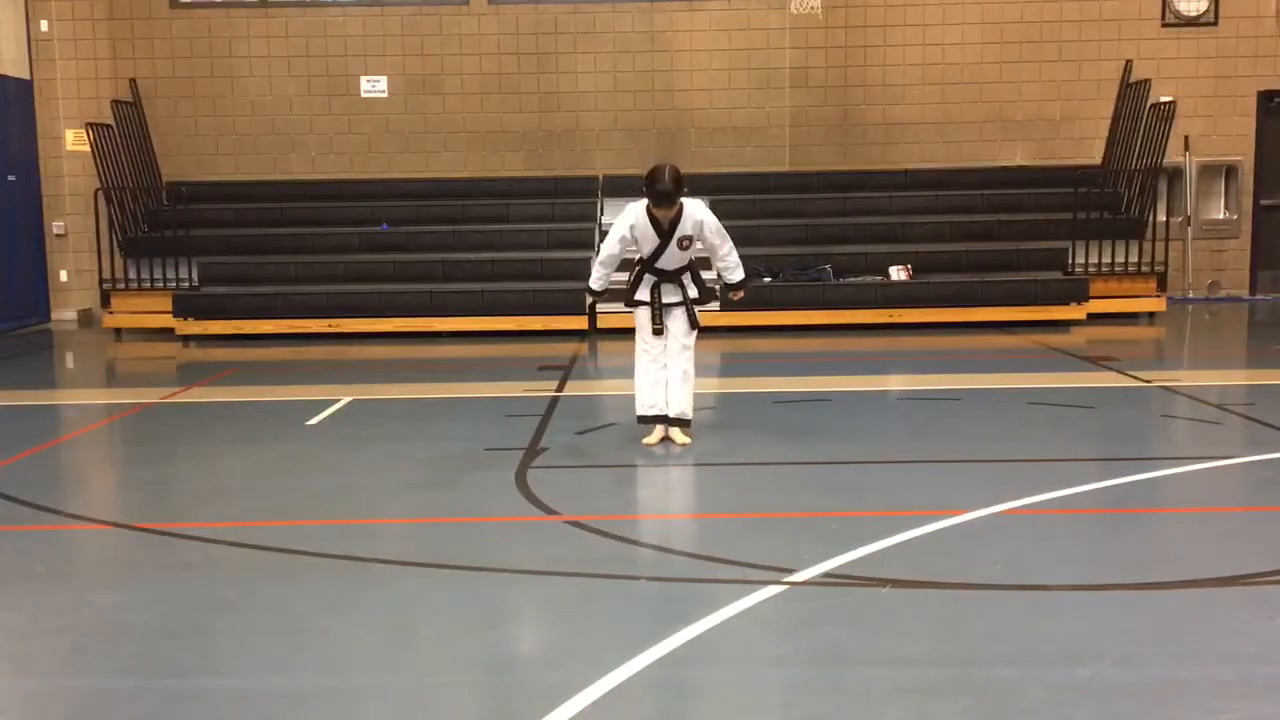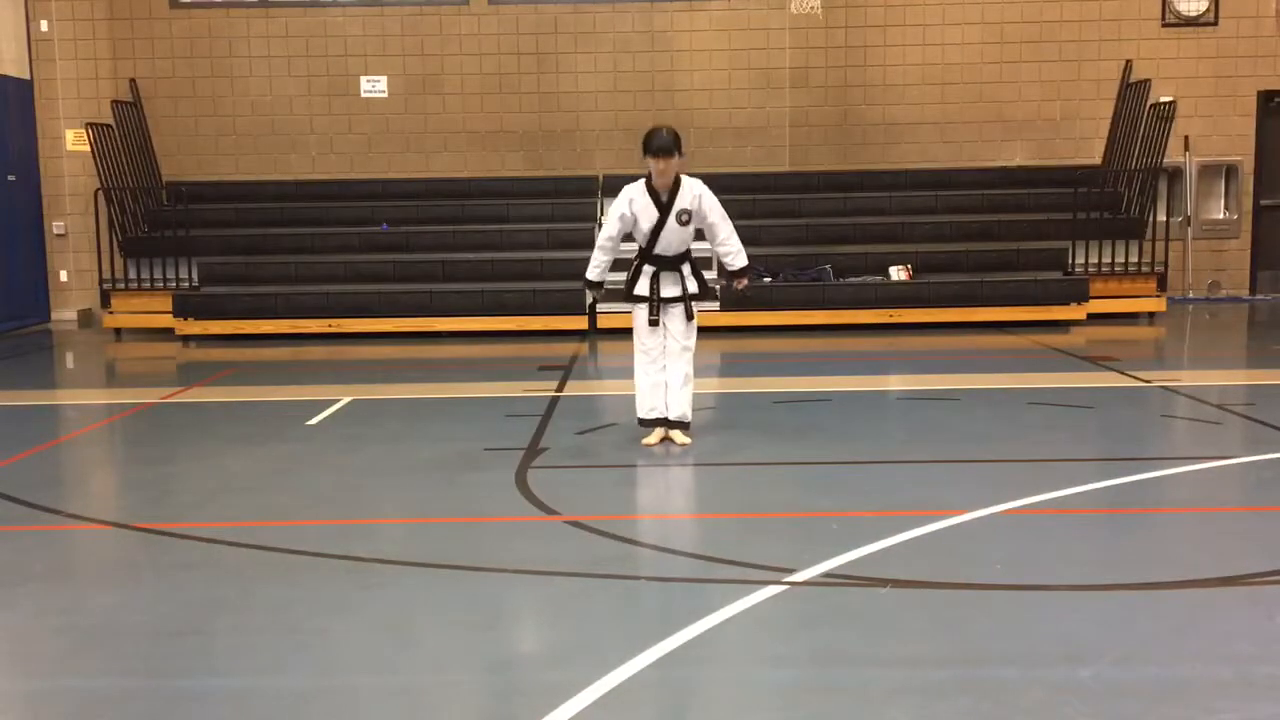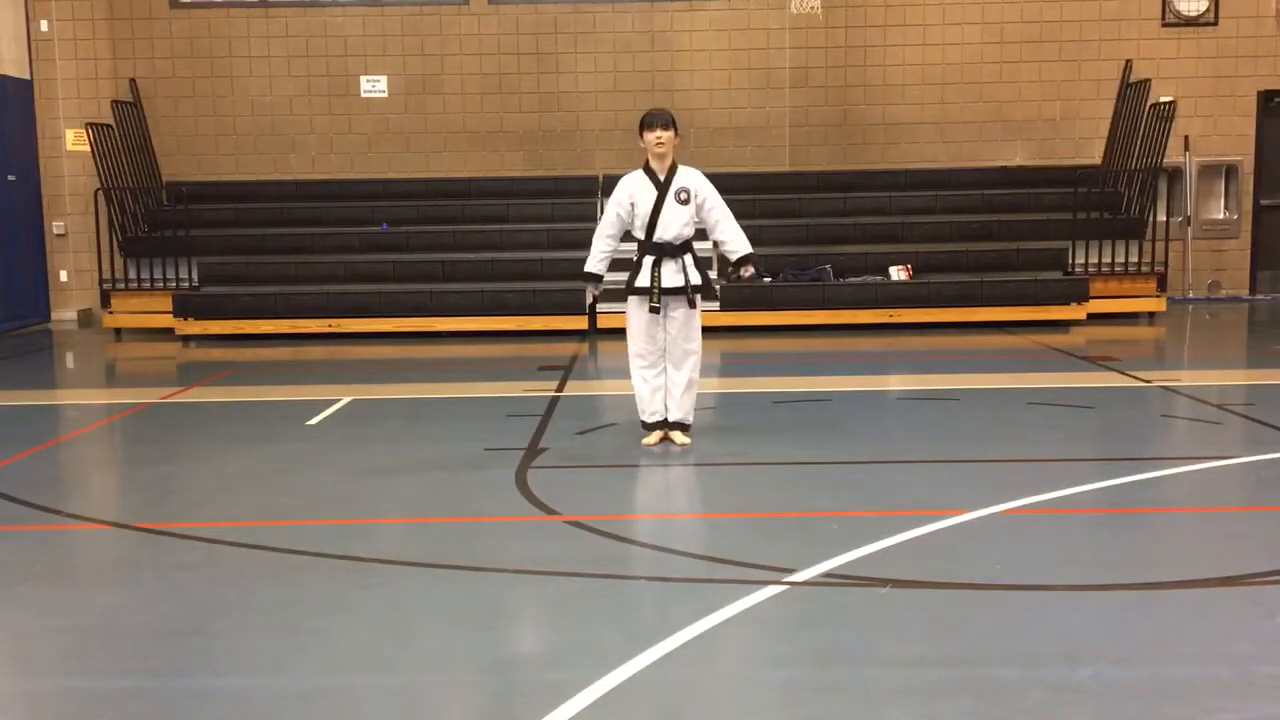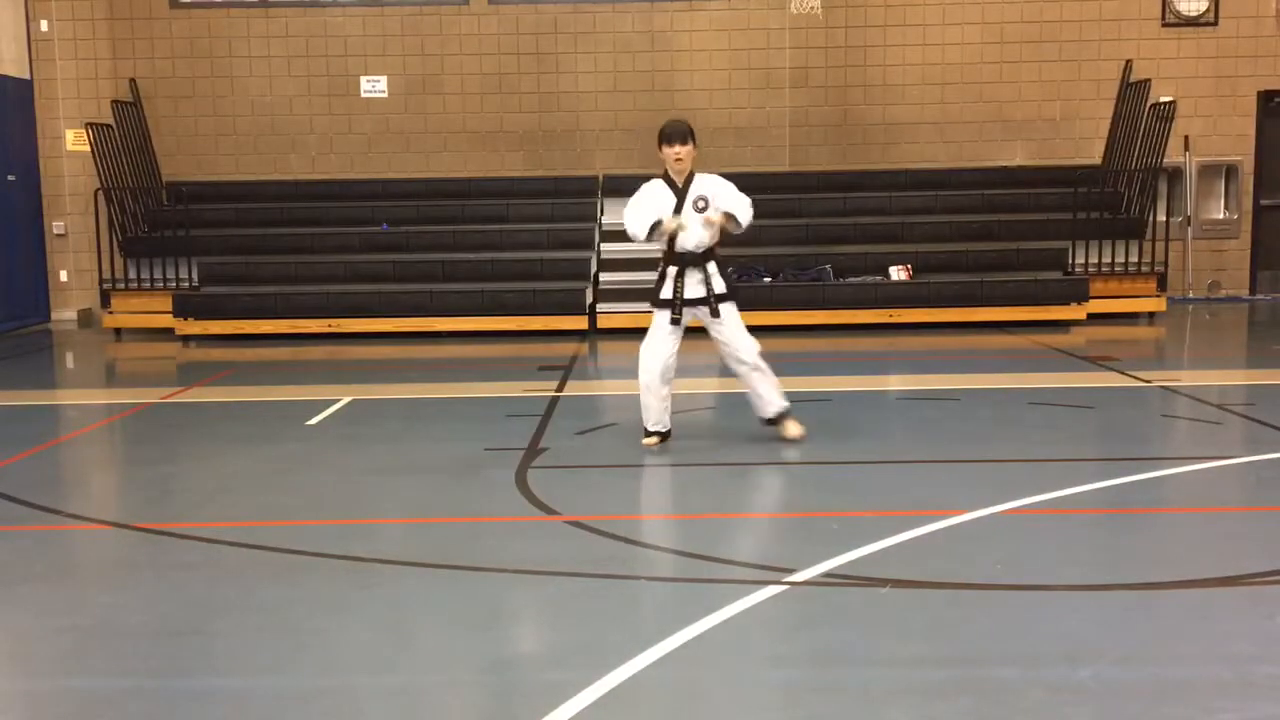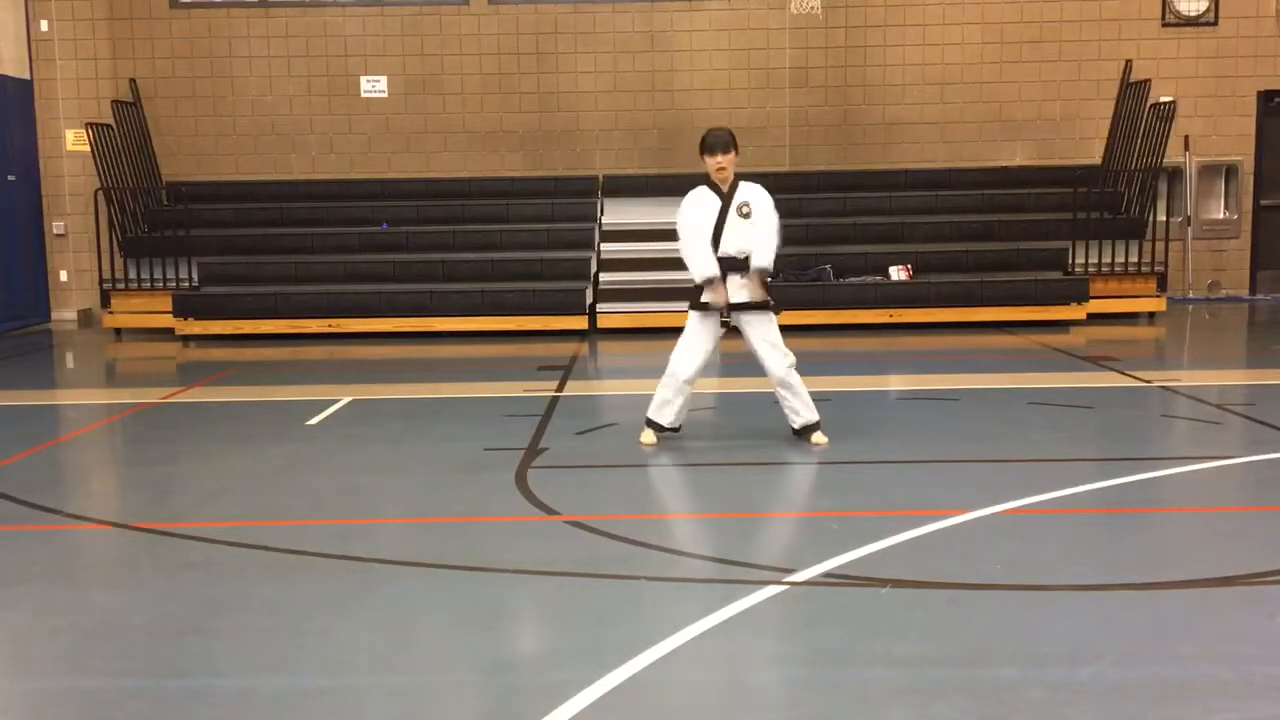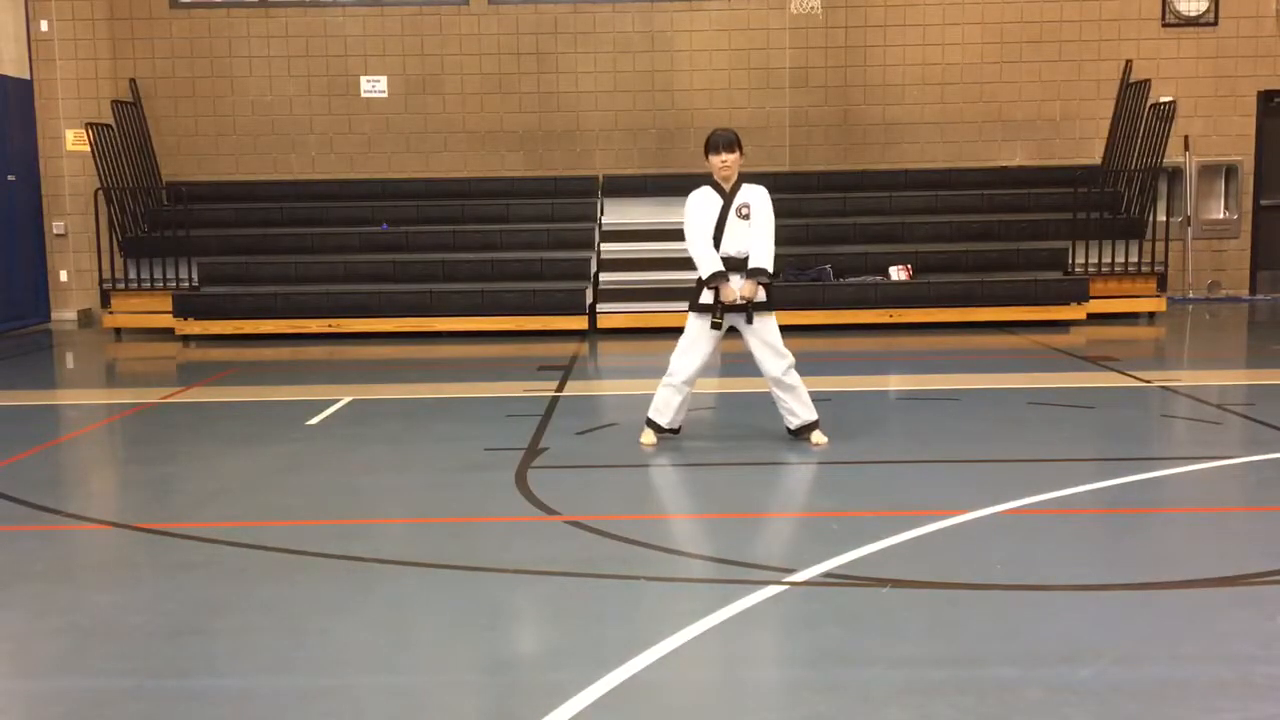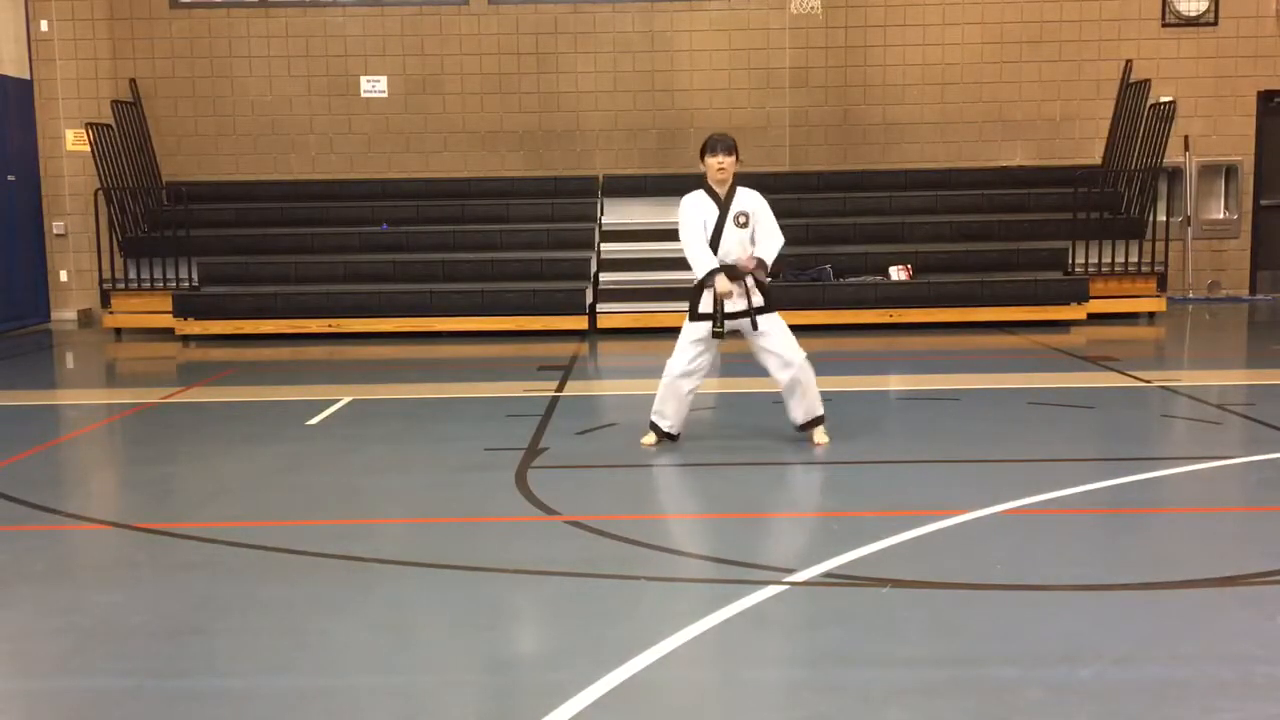
dt=0.4s
person 1, frame 1
left shoulder: (698, 214)
right shoulder: (633, 217)
left elbow: (722, 248)
right elbow: (609, 252)
left wrist: (735, 282)
right wrist: (596, 286)
left hip: (682, 286)
right hip: (647, 286)
left knee: (680, 353)
right knee: (649, 353)
left ankle: (677, 421)
right ankle: (657, 421)
person 1, frame 2
left shoulder: (696, 191)
right shoulder: (631, 195)
left elbow: (721, 231)
right elbow: (609, 237)
left wrist: (738, 268)
right wrist: (595, 278)
left hip: (682, 278)
right hip: (646, 279)
left knee: (680, 352)
right knee: (648, 353)
left ankle: (677, 421)
right ankle: (656, 421)
person 1, frame 3
left shoulder: (693, 179)
right shoulder: (630, 184)
left elbow: (720, 220)
right elbow: (609, 229)
left wrist: (743, 256)
right wrist: (594, 273)
left hip: (683, 271)
right hip: (646, 272)
left knee: (684, 353)
right knee: (645, 353)
left ankle: (678, 422)
right ankle: (655, 422)
person 1, frame 4
left shoulder: (713, 185)
right shoulder: (651, 191)
left elbow: (742, 206)
right elbow: (633, 220)
left wrist: (725, 217)
right wrist: (660, 225)
left hip: (709, 279)
right hip: (672, 283)
left knee: (742, 349)
right knee: (655, 360)
left ankle: (779, 414)
right ankle: (656, 427)
person 1, frame 5
left shoulder: (754, 193)
right shoulder: (695, 198)
left elbow: (767, 233)
right elbow: (691, 244)
left wrist: (758, 275)
right wrist: (711, 284)
left hip: (749, 285)
right hip: (712, 288)
left knee: (778, 361)
right knee: (685, 361)
left ankle: (807, 423)
right ankle: (658, 422)
person 1, frame 6
left shoulder: (757, 194)
right shoulder: (698, 199)
left elbow: (763, 238)
right elbow: (699, 243)
left wrist: (754, 279)
right wrist: (721, 282)
left hip: (750, 286)
right hip: (711, 288)
left knee: (776, 361)
right knee: (685, 362)
left ankle: (806, 423)
right ankle: (658, 423)
person 1, frame 7
left shoulder: (751, 199)
right shoulder: (692, 202)
left elbow: (772, 237)
right elbow: (694, 245)
left wrist: (757, 262)
right wrist: (717, 277)
left hip: (749, 293)
right hip: (709, 295)
left knee: (790, 358)
right knee: (681, 367)
left ankle: (811, 421)
right ankle: (662, 427)
